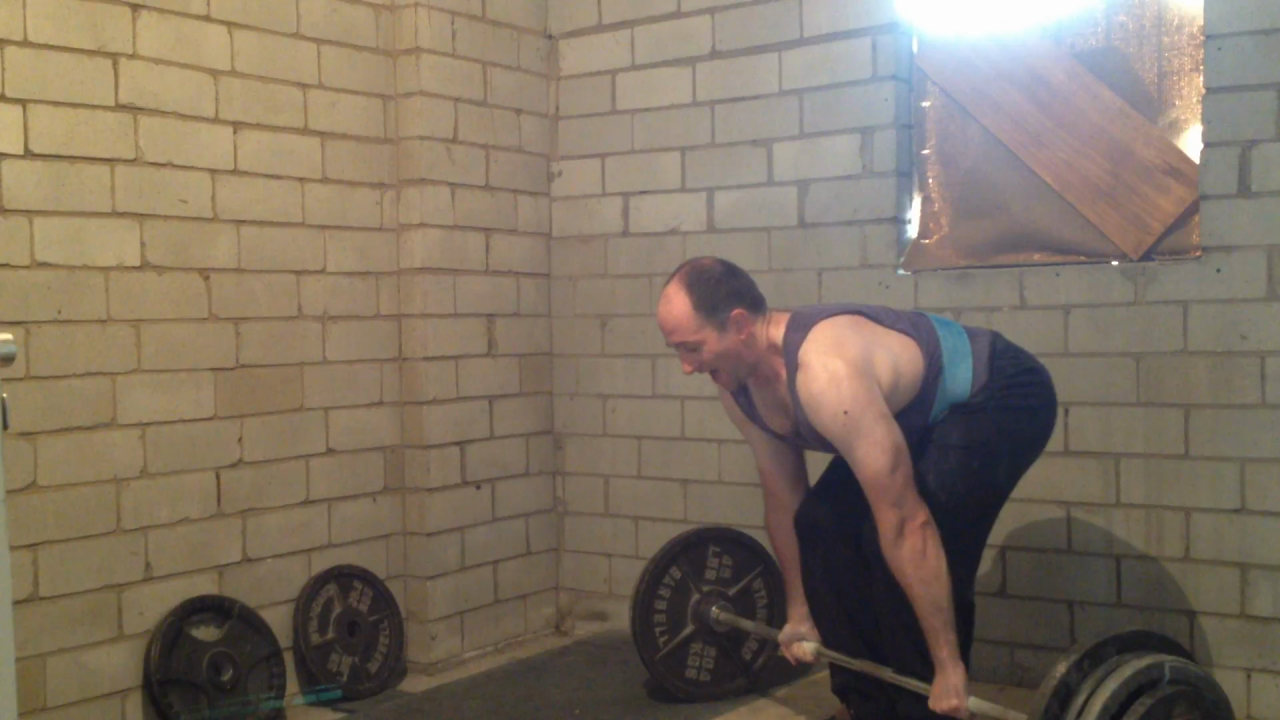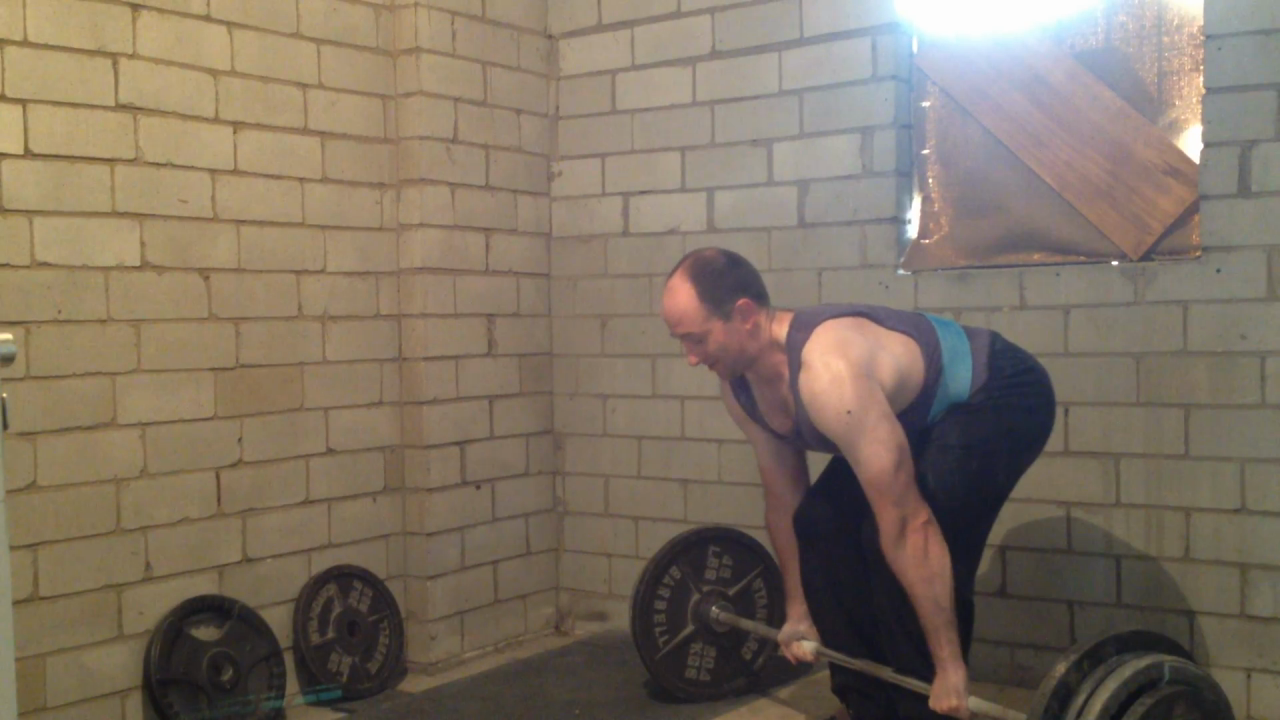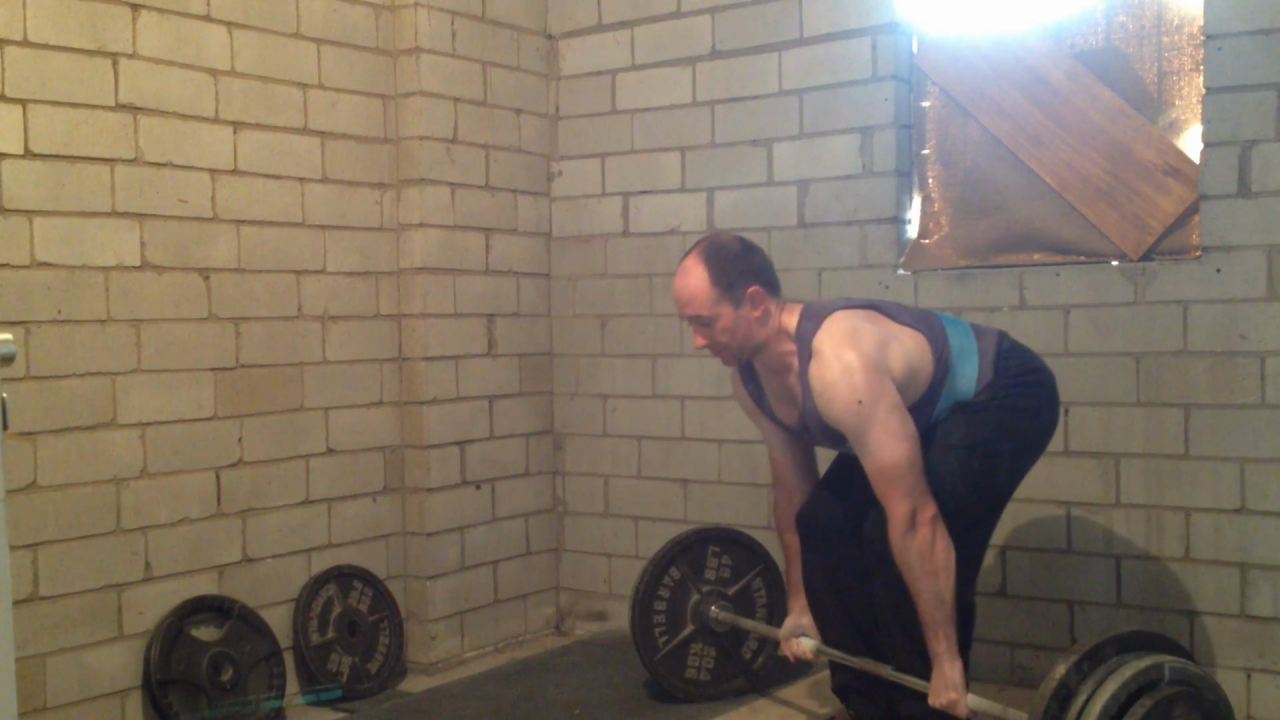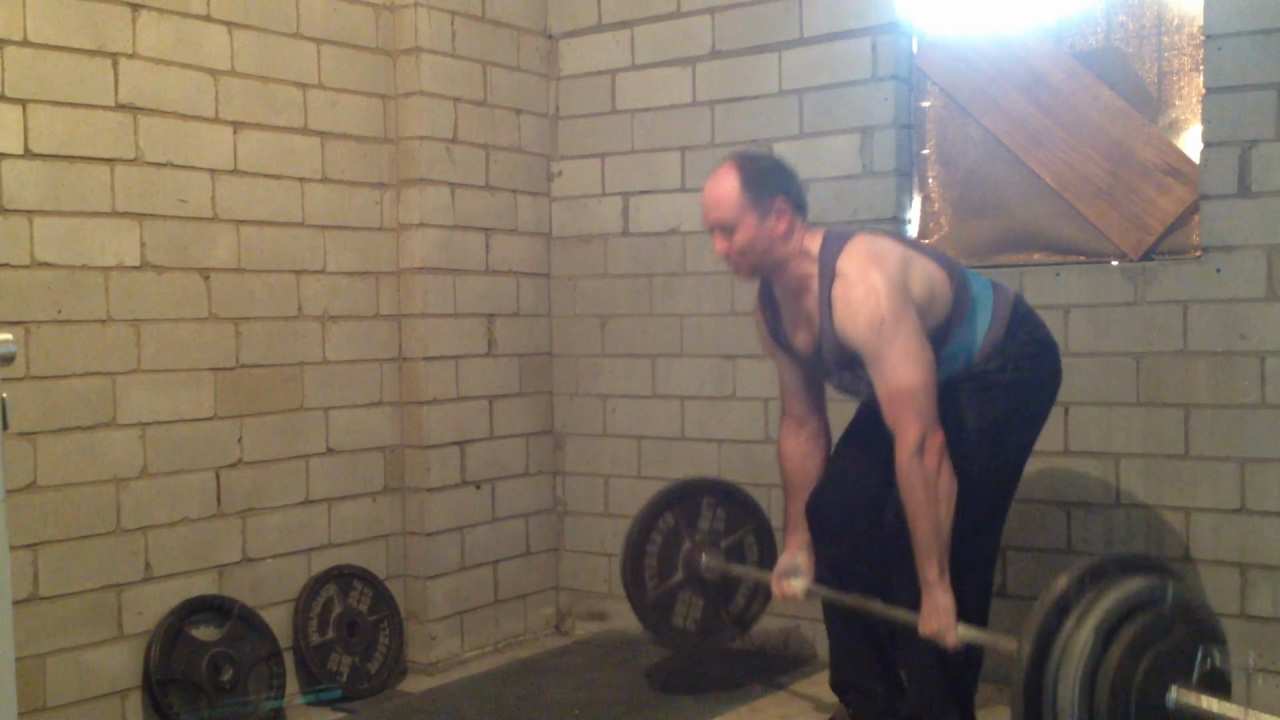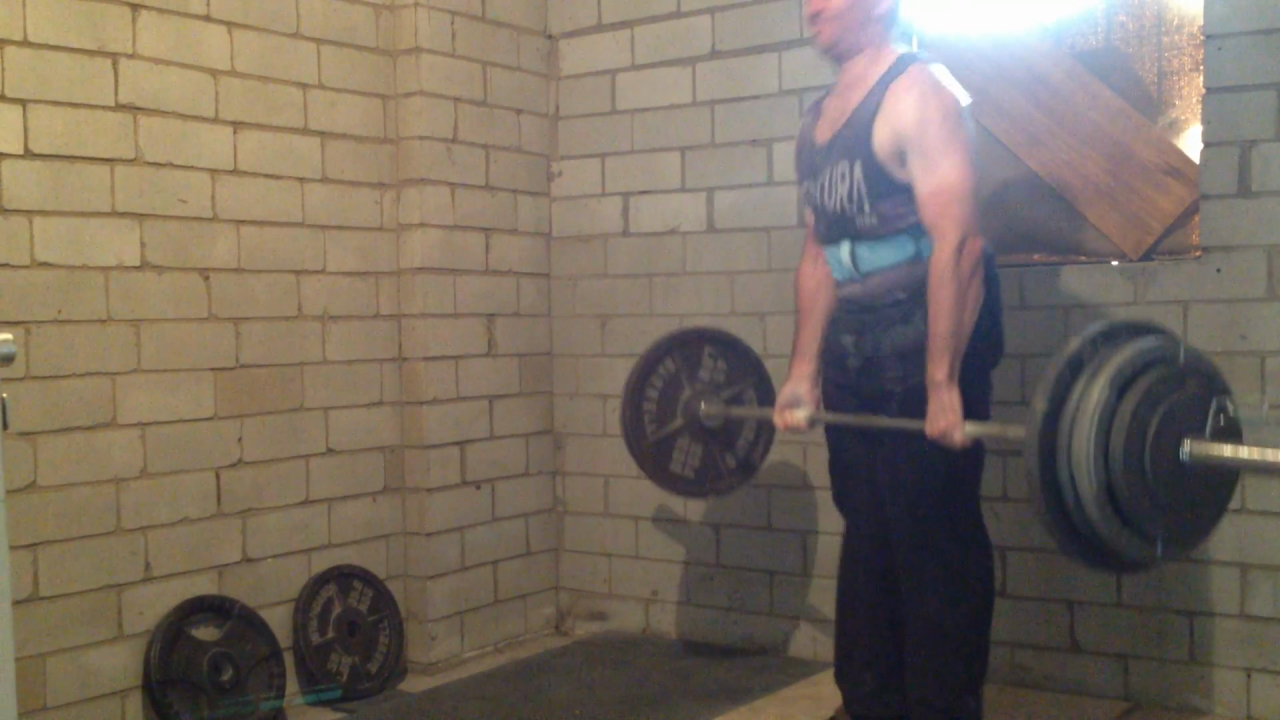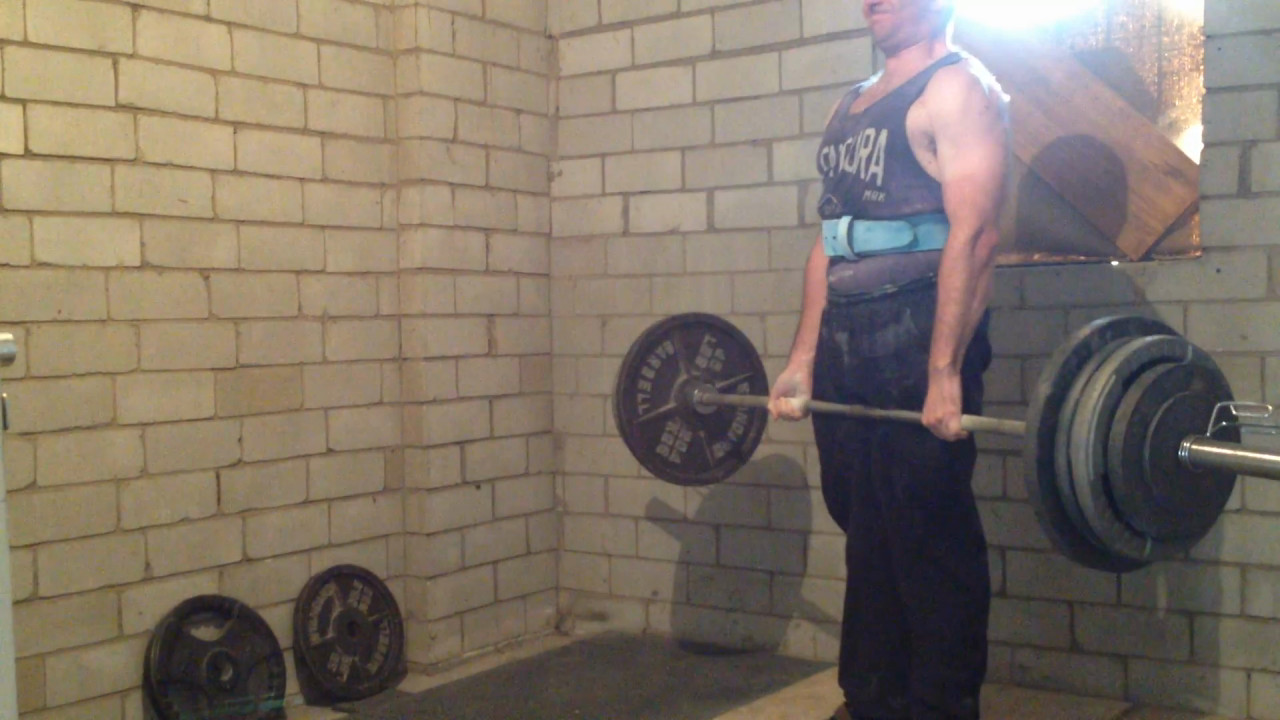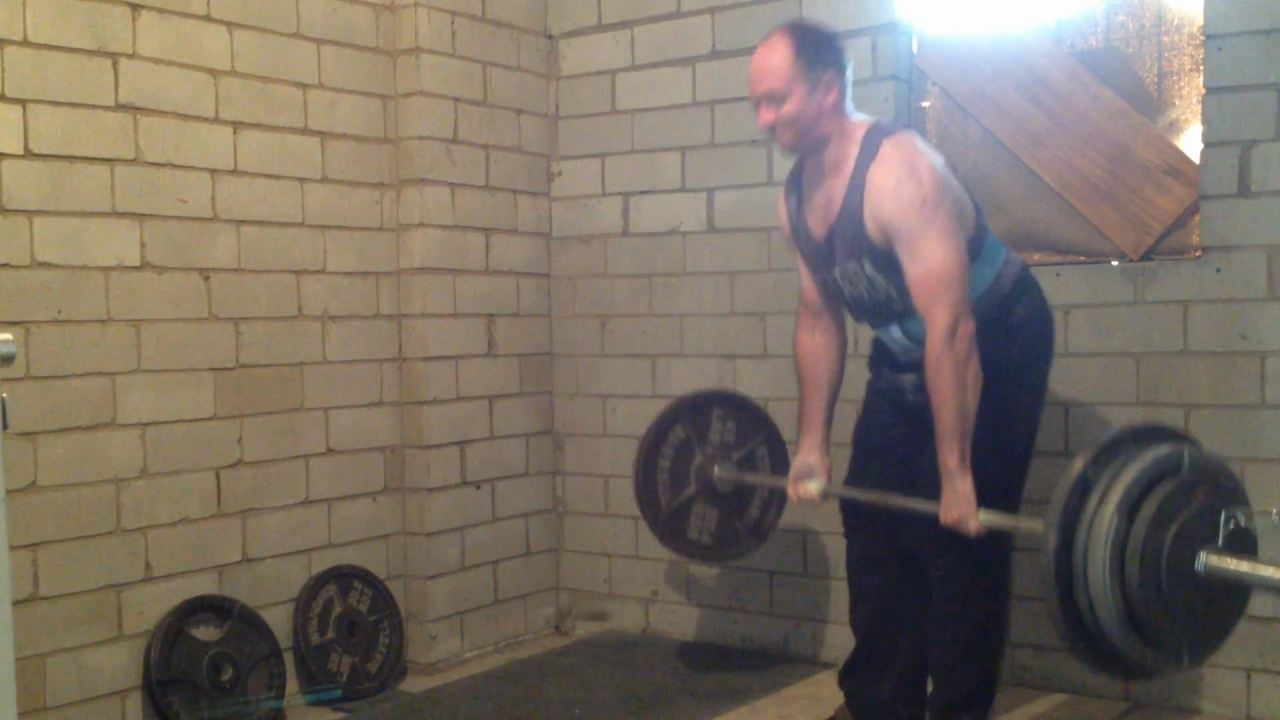
dt=0.7s
person 1, frame 1
left shoulder: (828, 372)
right shoulder: (739, 387)
left elbow: (905, 522)
right elbow: (782, 499)
left wrist: (948, 666)
right wrist: (800, 609)
left hip: (1001, 398)
right hip: (927, 407)
left knee: (890, 541)
right knee: (823, 523)
person 1, frame 2
left shoulder: (829, 374)
right shoulder: (740, 386)
left elbow: (907, 523)
right elbow: (783, 499)
left wrist: (949, 667)
right wrist: (798, 608)
left hip: (1000, 398)
right hip: (924, 408)
left knee: (890, 539)
right knee: (821, 524)
person 1, frame 3
left shoulder: (840, 366)
right shoulder: (752, 376)
left elbow: (914, 517)
right elbow: (792, 489)
left wrist: (946, 662)
right wrist: (799, 604)
left hip: (1005, 398)
right hip: (930, 405)
left knee: (893, 539)
right knee: (824, 524)
person 1, frame 4
left shoulder: (863, 286)
right shoulder: (774, 305)
left elbow: (921, 446)
right elbow: (801, 425)
left wrist: (936, 590)
right wrist: (796, 541)
left hip: (1001, 369)
right hip: (915, 383)
left knee: (943, 547)
right knee: (837, 519)
person 1, frame 5
left shoulder: (917, 92)
right shoulder: (821, 112)
left elbow: (958, 243)
left wrist: (943, 385)
right wrist: (803, 372)
left hip: (932, 328)
right hip: (857, 337)
left knee: (931, 531)
right knee: (866, 527)
person 1, frame 6
left shoulder: (958, 89)
right shoulder: (852, 103)
left elbow: (973, 234)
left wrist: (946, 373)
right wrist: (802, 358)
left hip: (918, 333)
right hip: (846, 336)
left knee: (929, 531)
right knee: (864, 527)
person 1, frame 7
left shoulder: (899, 173)
right shoulder: (797, 196)
left elbow: (951, 329)
right elbow: (818, 321)
left wrist: (956, 476)
right wrist: (812, 443)
left hip: (994, 341)
right hip: (902, 357)
left knee: (957, 539)
right knee: (873, 526)
